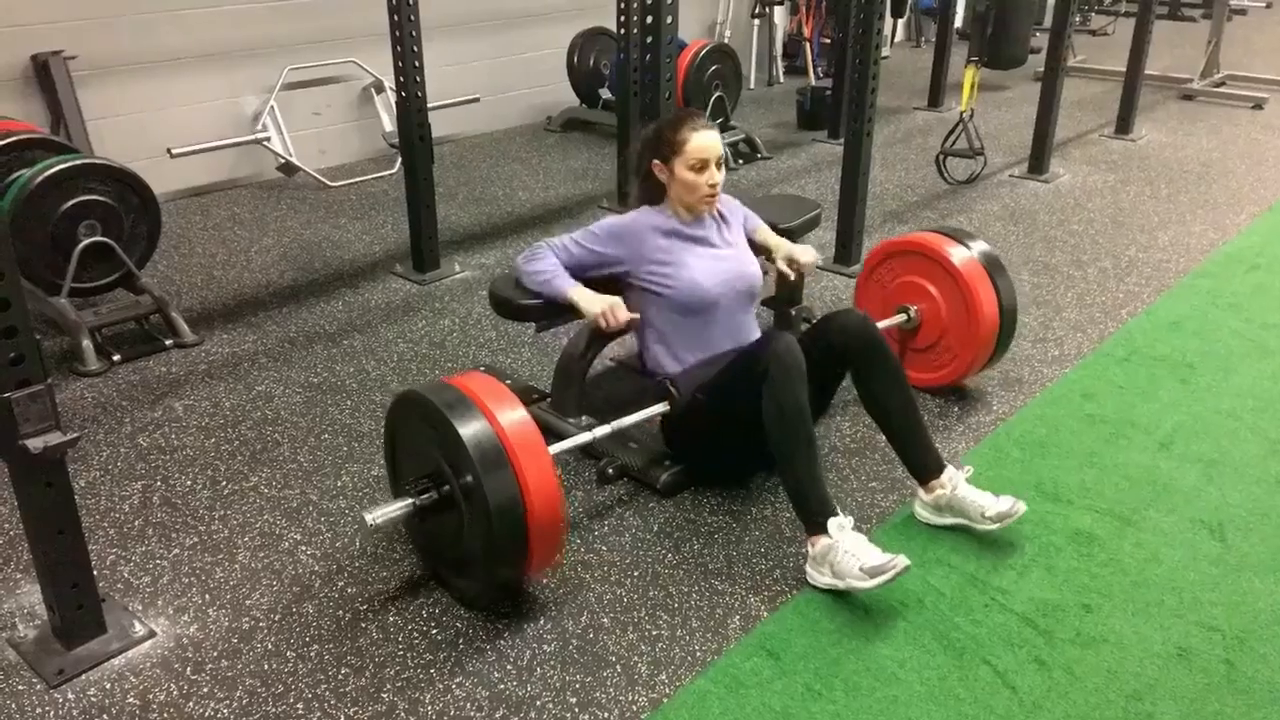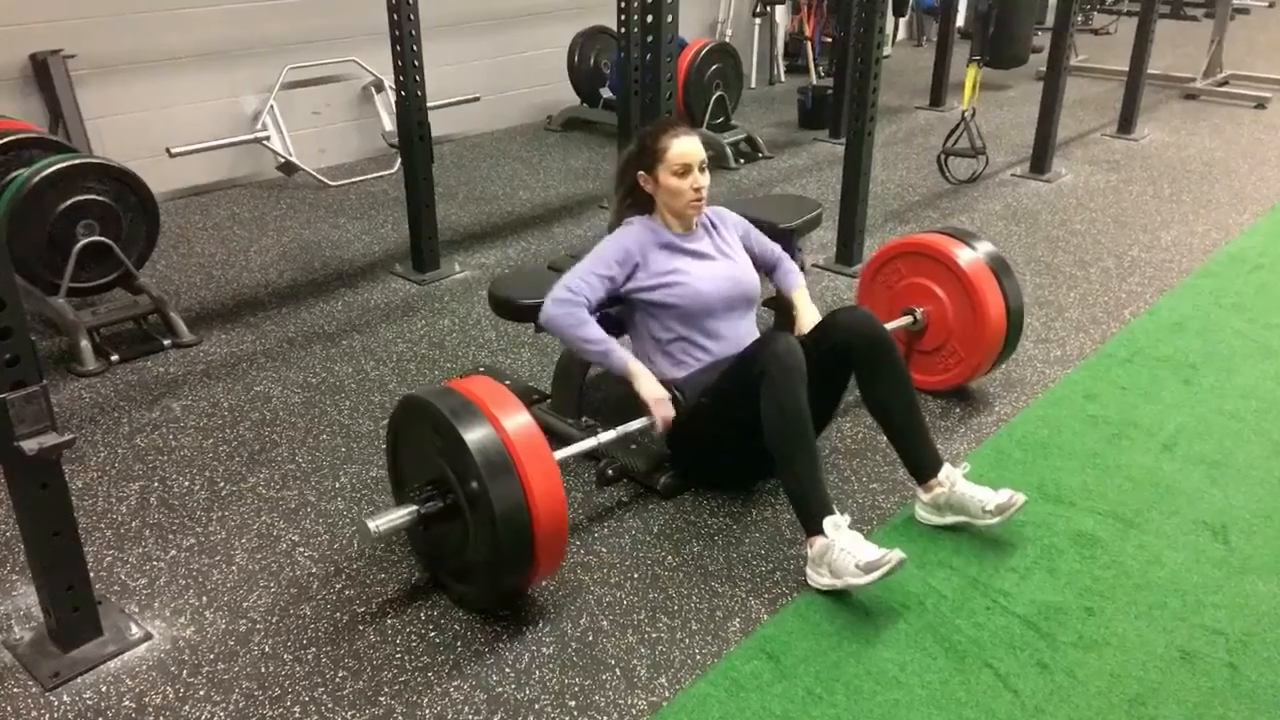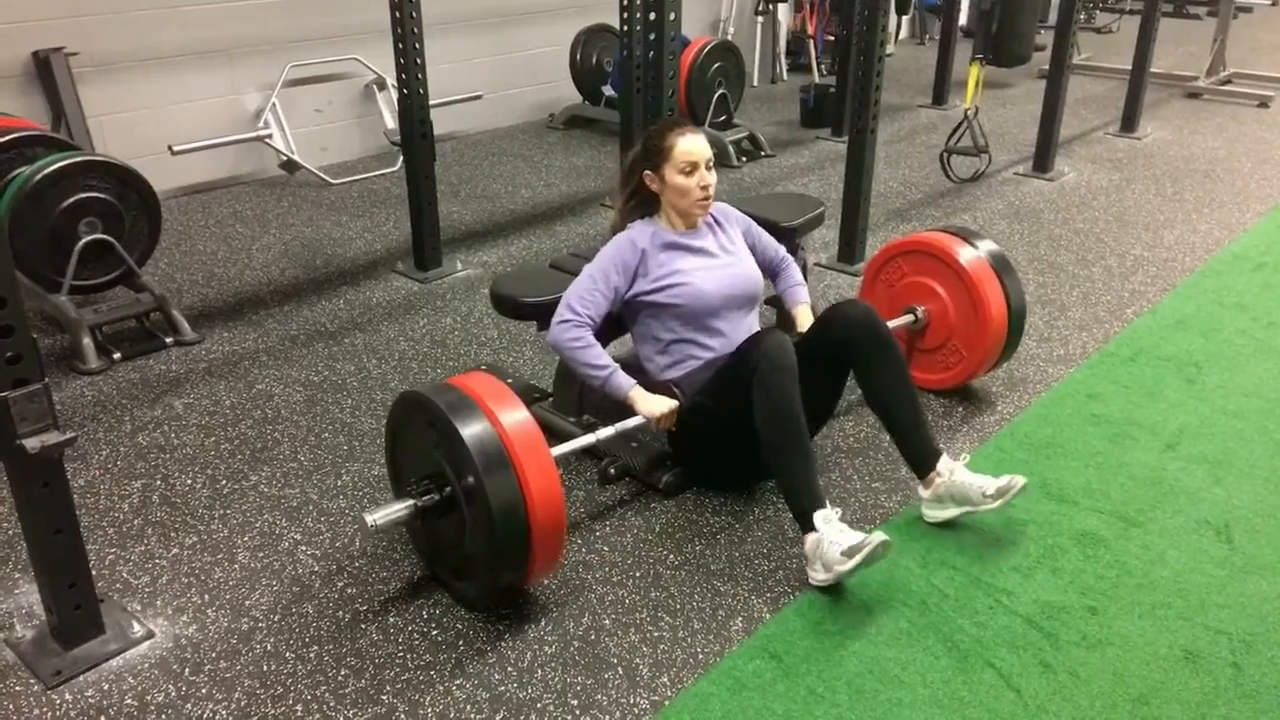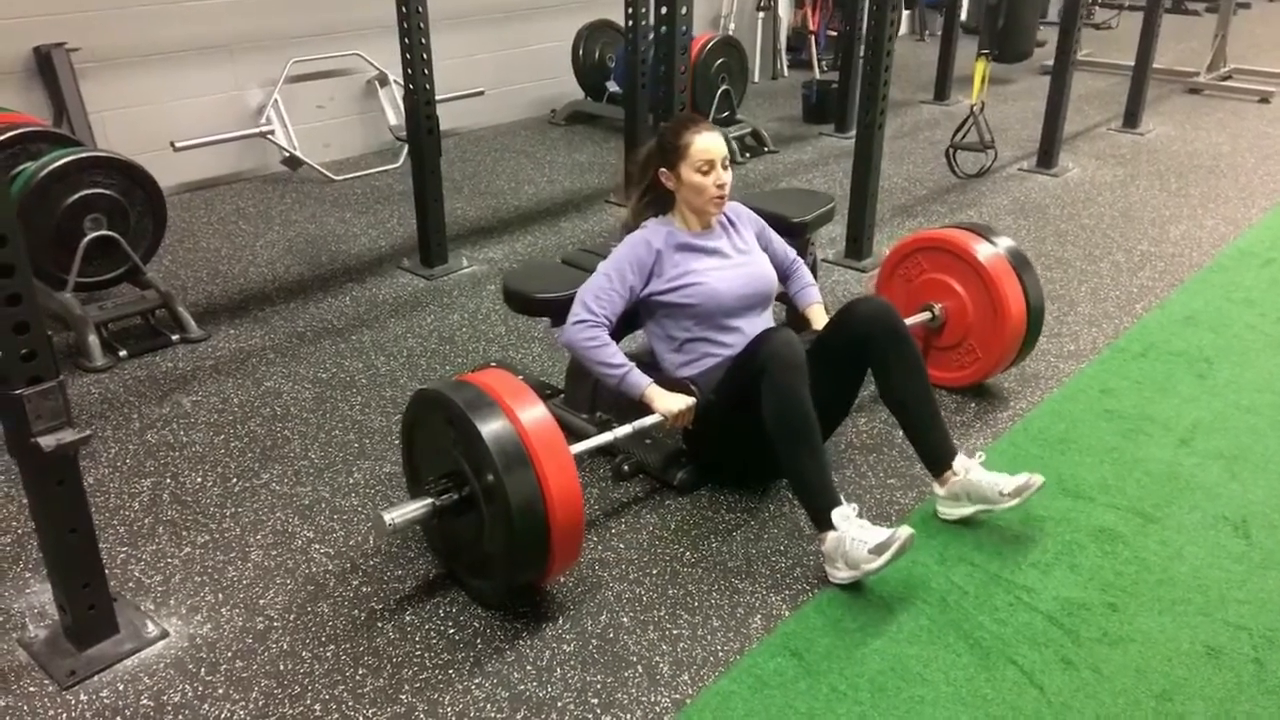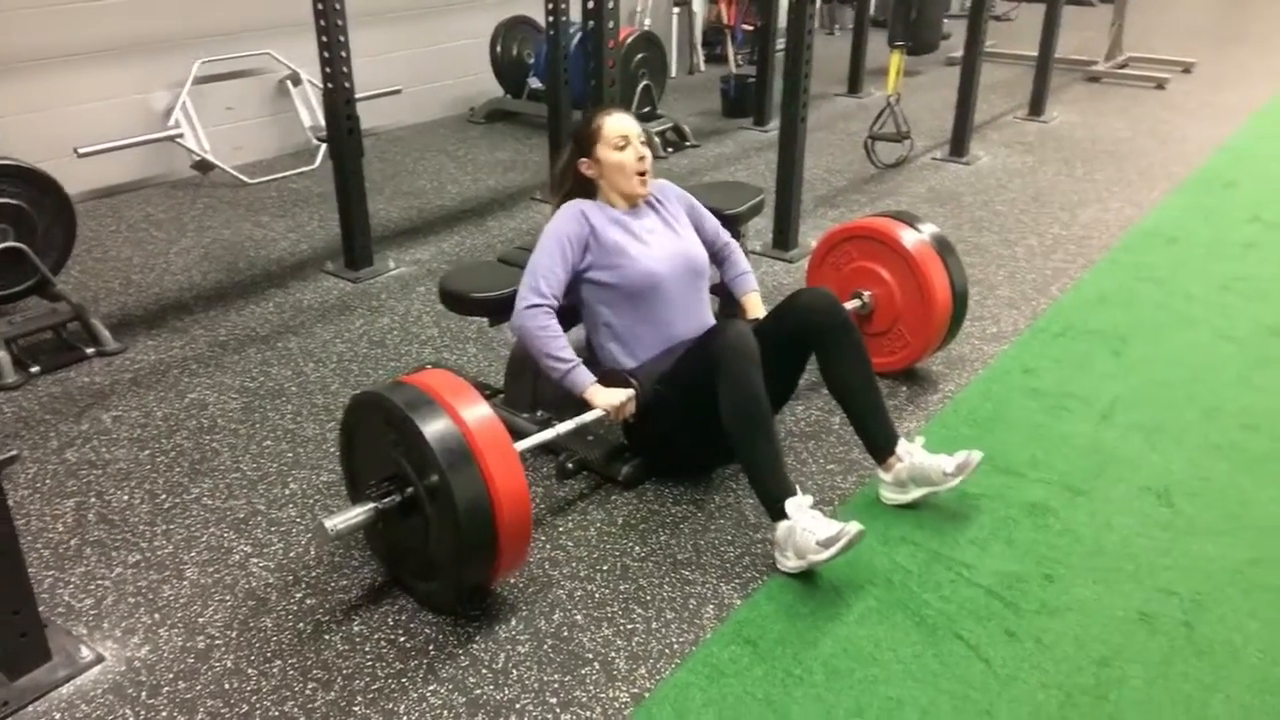
dt=0.7s
person 1, frame 1
left shoulder: (723, 210)
right shoulder: (634, 232)
right elbow: (534, 260)
left wrist: (778, 243)
right wrist: (583, 296)
left hip: (762, 397)
right hip: (698, 416)
left knee: (850, 327)
right knee: (778, 348)
left ankle: (938, 487)
right ankle: (825, 543)
person 1, frame 2
left shoulder: (721, 222)
right shoulder: (631, 243)
left elbow: (778, 261)
right elbow: (559, 311)
left wrist: (804, 306)
right wrist: (636, 371)
left hip: (768, 404)
right hip: (702, 423)
left knee: (854, 325)
right knee: (777, 348)
left ankle: (938, 487)
right ankle: (825, 543)
person 1, frame 3
left shoulder: (725, 219)
right shoulder: (634, 246)
left elbow: (782, 264)
right elbow: (567, 328)
left wrist: (808, 328)
right wrist: (636, 394)
left hip: (770, 398)
right hip: (704, 421)
left knee: (851, 317)
right knee: (769, 345)
left ankle: (938, 478)
right ankle: (820, 535)
person 1, frame 4
left shoulder: (738, 219)
right shoulder: (648, 246)
left elbow: (792, 266)
right elbow: (580, 328)
left wrist: (823, 327)
right wrist: (654, 394)
left hip: (784, 398)
right hip: (718, 419)
left knee: (871, 315)
right knee: (777, 344)
left ankle: (953, 478)
right ankle: (837, 534)
person 1, frame 5
left shoulder: (666, 197)
right shoulder: (578, 219)
left elbow: (726, 250)
right elbow: (530, 314)
left wrist: (759, 318)
right wrist: (591, 389)
left hip: (723, 382)
right hip: (656, 408)
left knee: (815, 305)
right knee: (731, 337)
left ankle: (897, 463)
right ankle: (791, 524)
